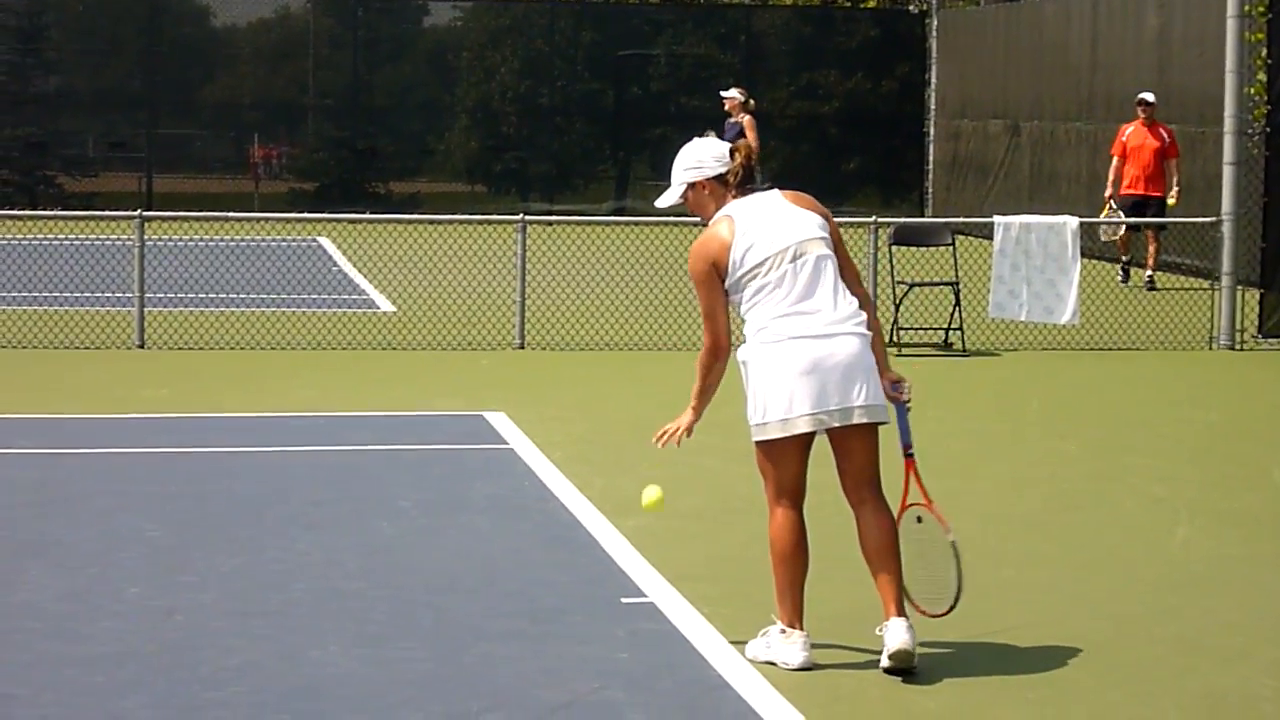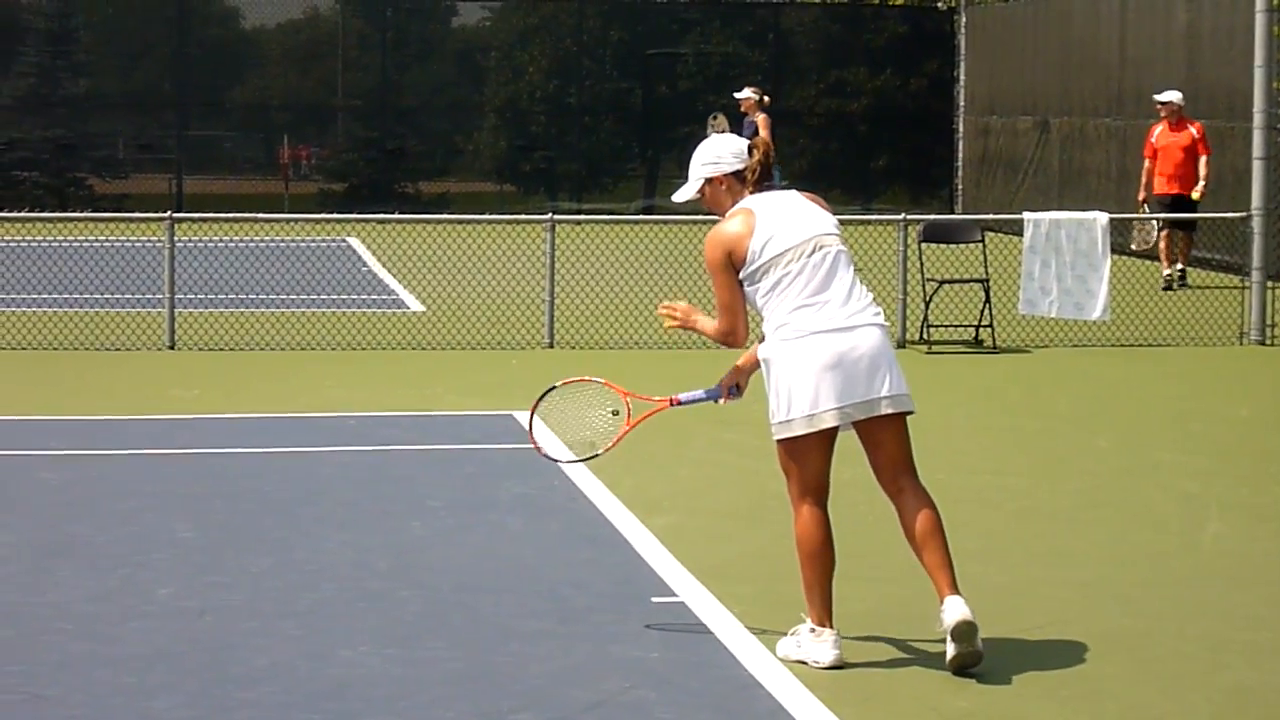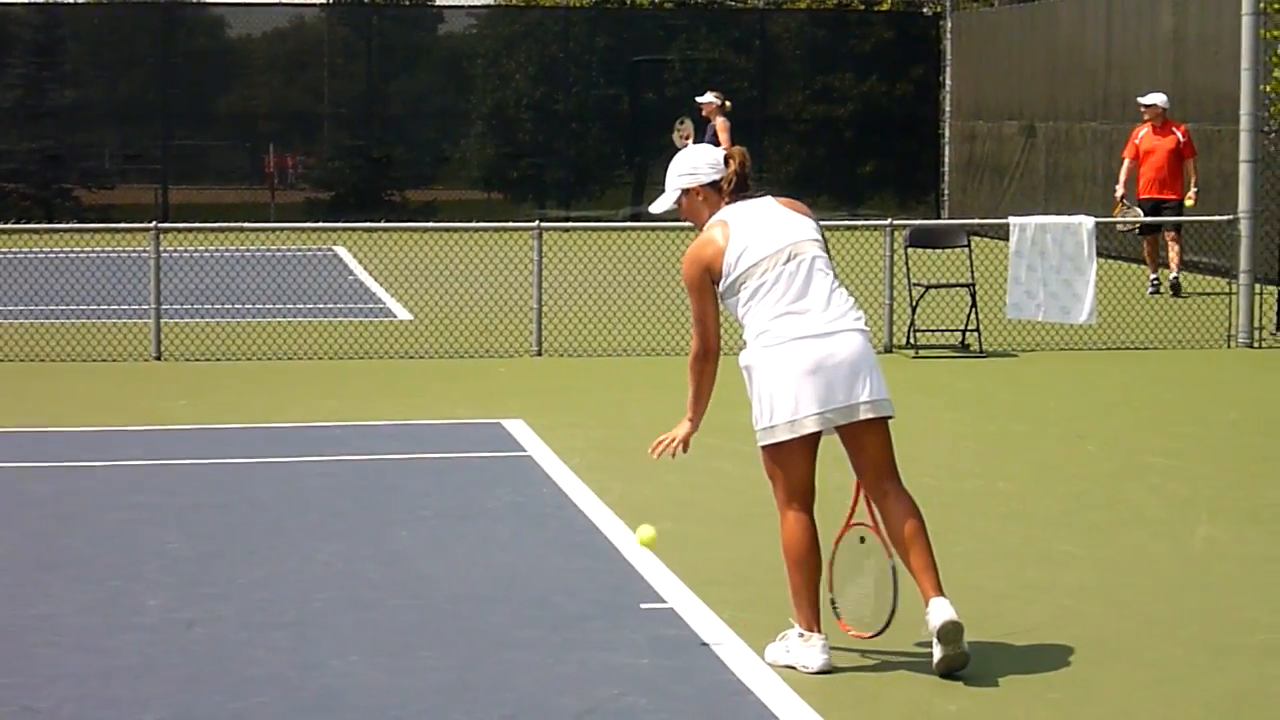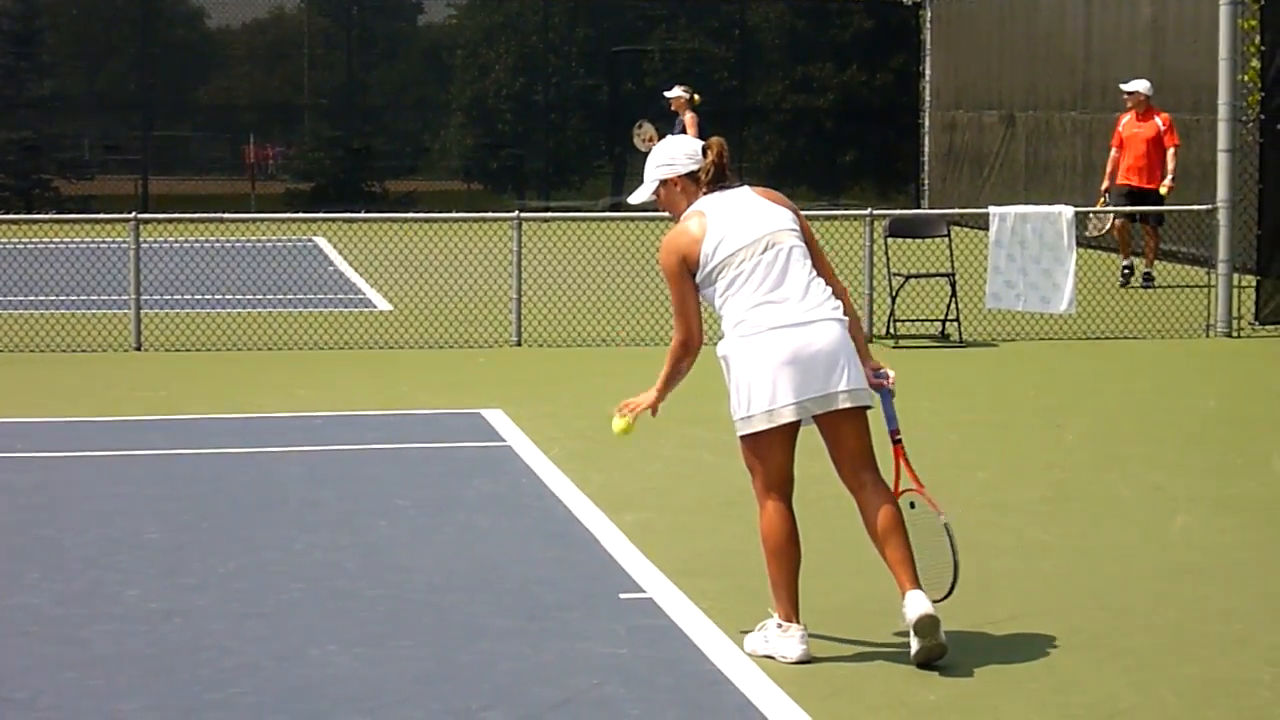
dt=0.5s
person 1, frame 1
left shoulder: (709, 245)
right shoulder: (804, 204)
left elbow: (717, 345)
right elbow: (857, 289)
left wrist: (693, 412)
right wrist: (883, 365)
left hip: (782, 362)
right hip: (849, 351)
left knee: (785, 503)
right knee: (866, 495)
left ankle: (790, 634)
right ankle: (897, 622)
person 1, frame 2
left shoulder: (723, 237)
right shoulder: (812, 203)
left elbow: (733, 332)
left wrist: (693, 320)
right wrist: (747, 364)
left hip: (803, 361)
right hip: (868, 340)
left knee: (808, 501)
right knee: (903, 485)
left ankle: (821, 634)
right ankle: (953, 602)
person 1, frame 3
left shoulder: (701, 251)
right shoulder: (794, 209)
left elbow: (706, 351)
left wrist: (688, 425)
left hip: (784, 364)
right hip: (849, 346)
left knee: (794, 506)
right knee: (885, 487)
left ankle: (808, 638)
right ankle: (937, 605)
person 1, frame 4
left shoulder: (678, 241)
right shoulder: (773, 200)
left elbow: (688, 341)
right elbow: (832, 281)
left wrist: (657, 394)
right wrist: (863, 355)
left hip: (762, 353)
right hip: (827, 337)
left knee: (774, 495)
right knee: (864, 479)
left ankle: (787, 628)
right ankle: (914, 599)
person 2, frame 1
left shoulder: (1165, 133)
right shoulder: (1126, 130)
left elbow: (1172, 162)
right elbow: (1117, 161)
left wrist: (1175, 187)
right wrist: (1110, 186)
left hip: (1155, 193)
right hip: (1129, 191)
left knee: (1152, 234)
right knee: (1122, 232)
left ankle: (1149, 275)
right ankle: (1125, 259)
person 2, frame 2
left shoulder: (1194, 129)
right shoulder: (1156, 131)
left elbow: (1203, 157)
right elbow: (1149, 163)
left wrist: (1202, 182)
right wrist: (1143, 189)
left hip: (1187, 191)
right hip: (1162, 191)
left knee: (1185, 234)
right knee: (1164, 232)
left ankle: (1181, 269)
right ankle: (1167, 275)
person 2, frame 3
left shoulder: (1179, 132)
right shoulder: (1139, 133)
left elbow: (1189, 162)
right elbow: (1128, 161)
left wrist: (1193, 188)
right wrist: (1121, 186)
left hip: (1172, 196)
right hip: (1146, 195)
left knee: (1172, 235)
right knee: (1149, 239)
left ankle: (1174, 278)
right ankle: (1154, 278)
person 2, frame 4
left shoulder: (1162, 120)
right shoulder: (1124, 119)
left elbow: (1171, 150)
right elbow: (1115, 151)
left wrist: (1170, 176)
right wrist: (1107, 178)
left hip: (1152, 185)
right hip: (1125, 182)
left knee: (1150, 229)
right knee: (1120, 223)
left ankle: (1148, 272)
right ankle: (1126, 263)
